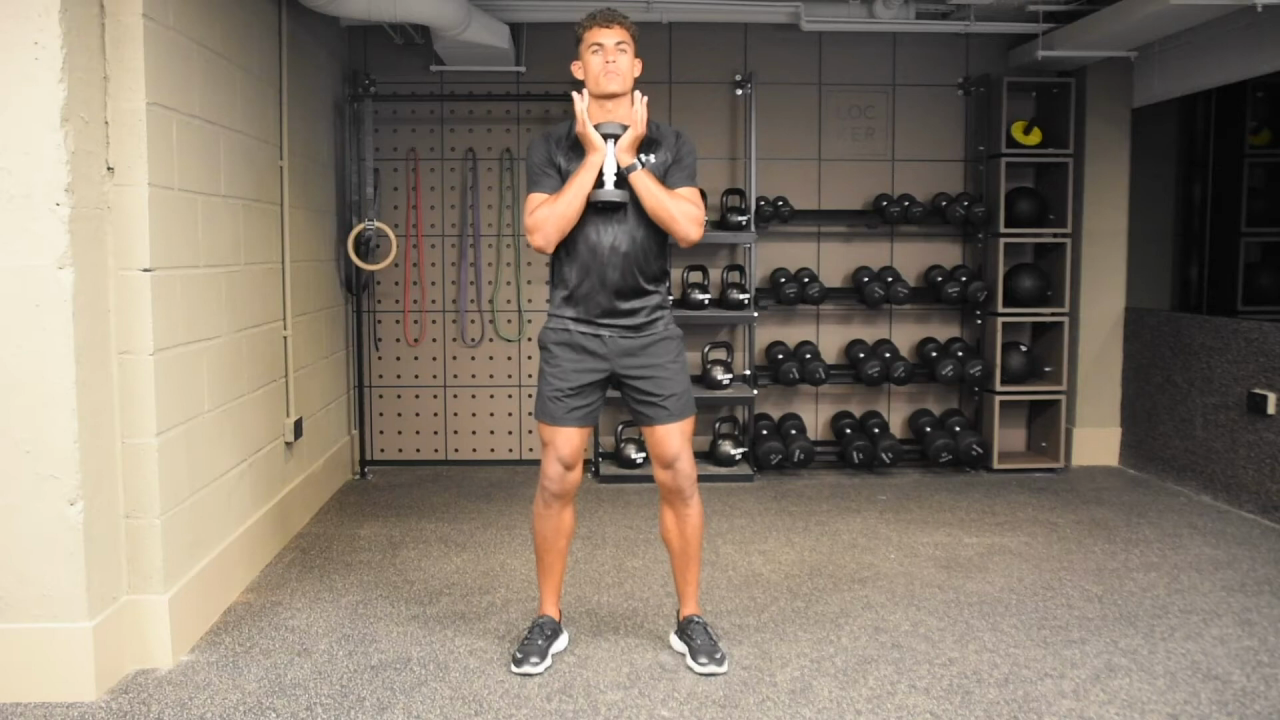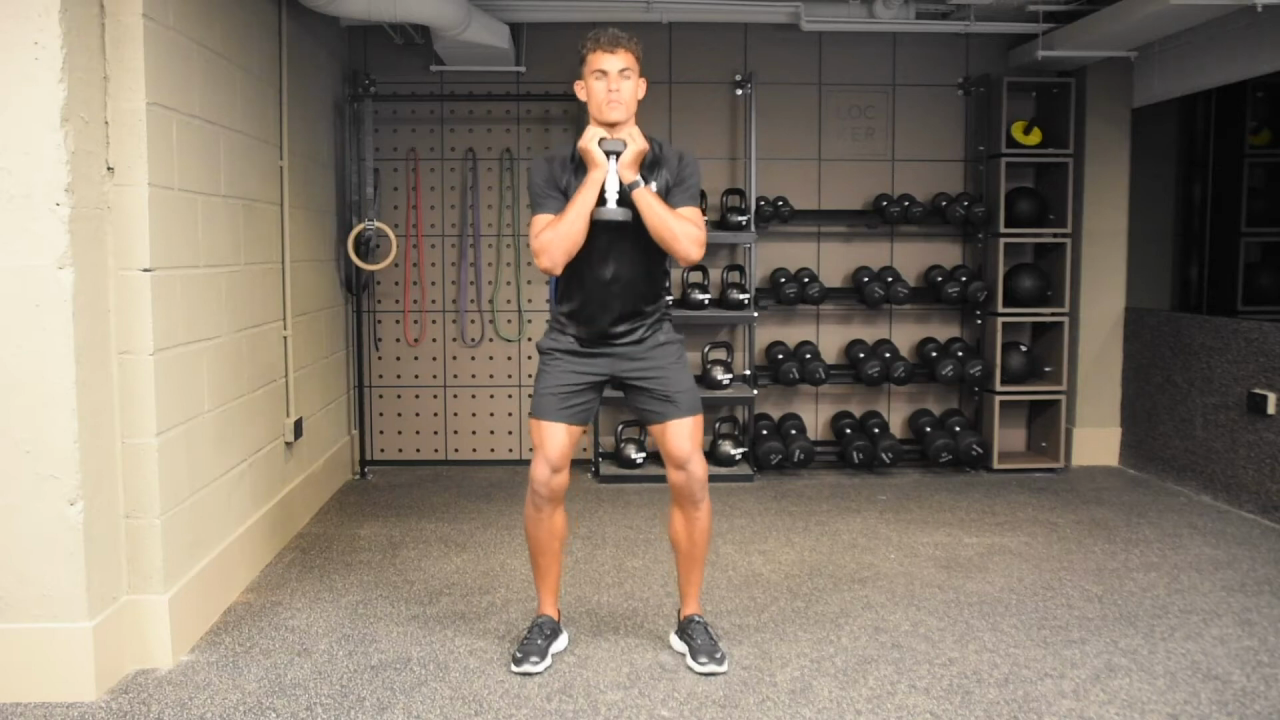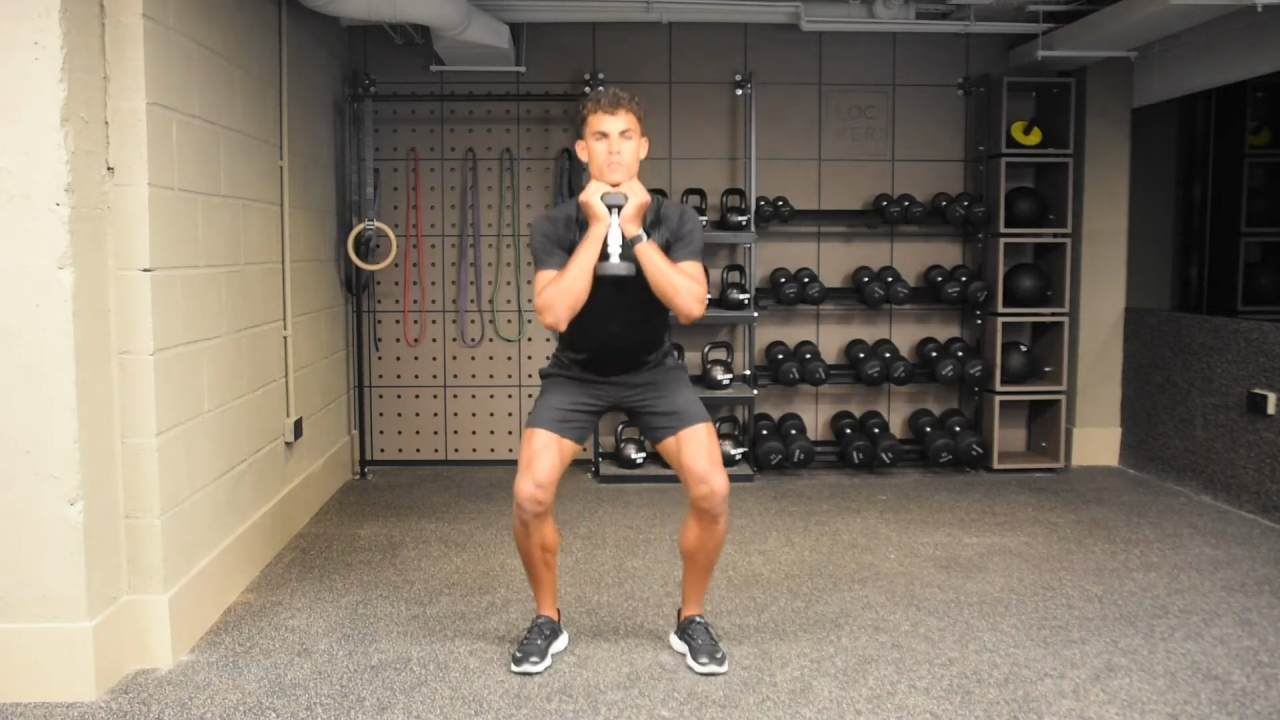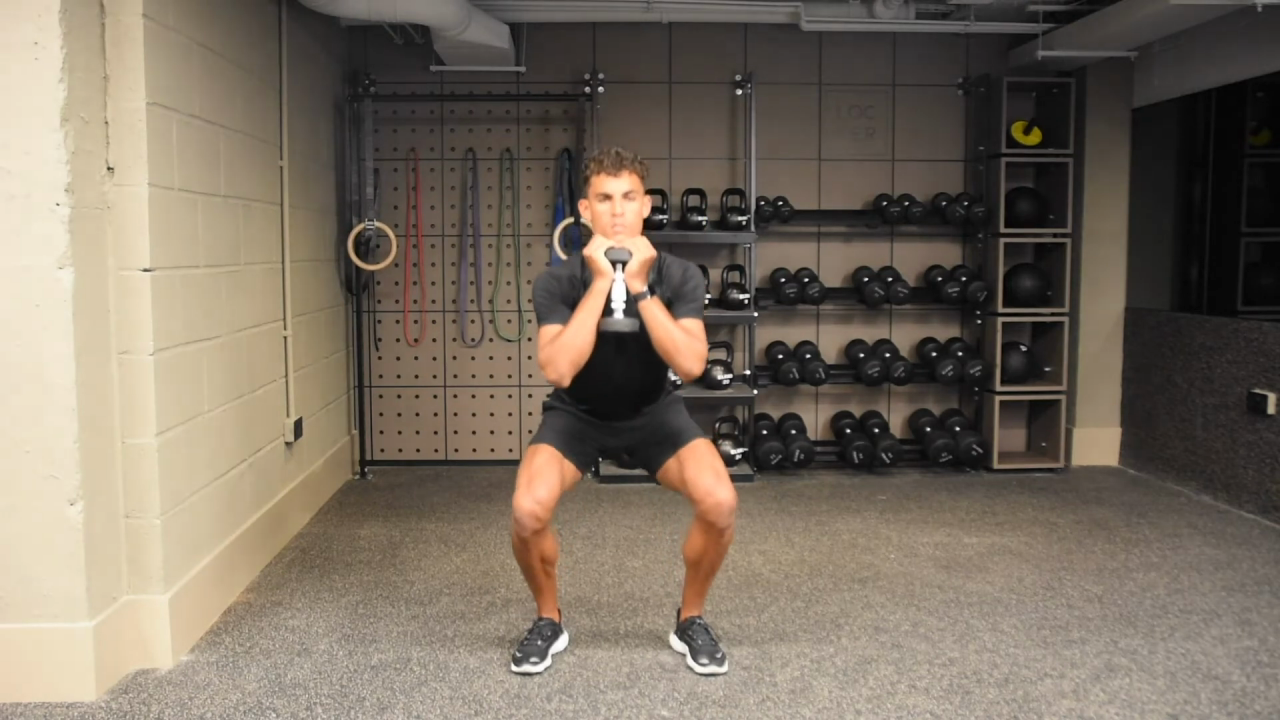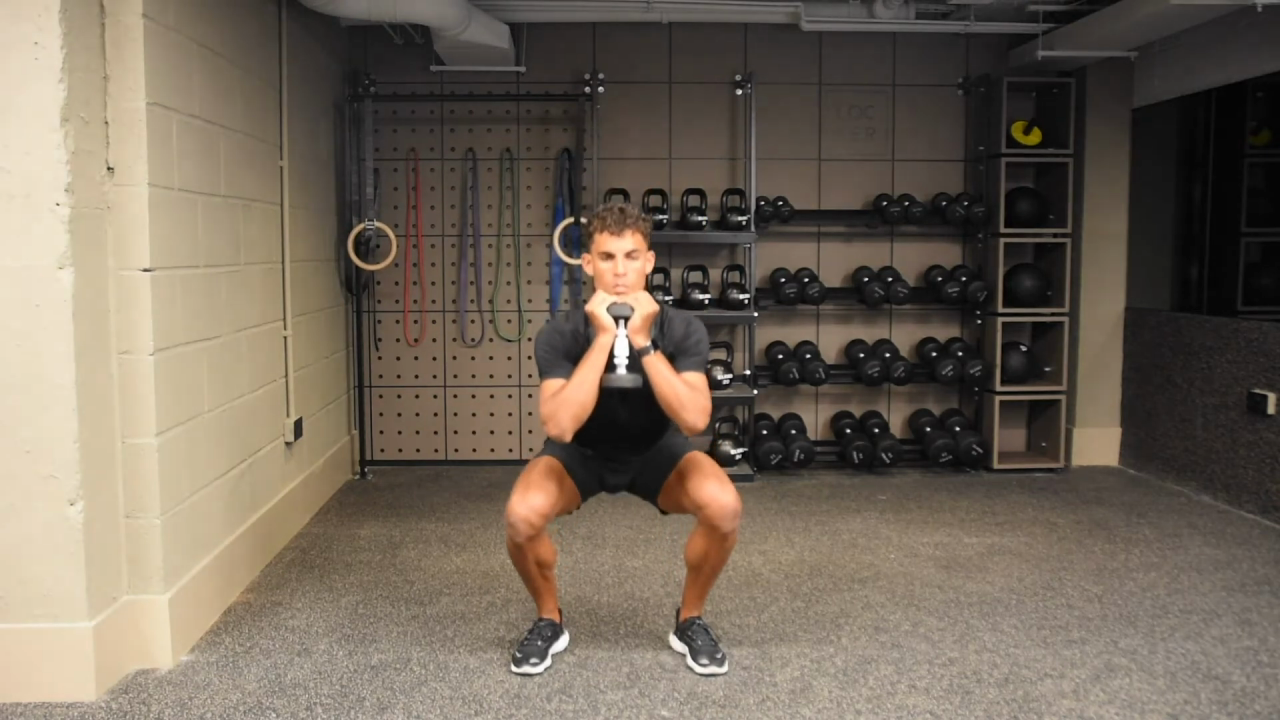
dt=0.5s
person 1, frame 1
left shoulder: (669, 144)
right shoulder: (551, 146)
left elbow: (690, 228)
right elbow: (541, 235)
left wrist: (629, 160)
right wrist: (593, 156)
left hip: (650, 331)
right hip: (573, 332)
left knee: (677, 474)
right knee: (559, 476)
left ankle: (690, 619)
right ankle: (548, 619)
person 1, frame 2
left shoulder: (673, 165)
right shoulder: (553, 169)
left elbow: (691, 249)
right elbow: (549, 257)
left wrist: (631, 176)
right wrist: (595, 174)
left hip: (650, 337)
right hip: (573, 341)
left knee: (690, 475)
right knee: (546, 478)
left ankle: (690, 619)
right ankle: (548, 619)
person 1, frame 3
left shoulder: (676, 220)
right shoulder: (555, 226)
left elbow: (691, 305)
right elbow: (553, 315)
left wrist: (635, 233)
right wrist: (597, 228)
left hip: (653, 371)
right hip: (576, 373)
left knee: (711, 489)
right knee: (531, 493)
left ankle: (691, 620)
right ankle: (548, 620)
person 1, frame 4
left shoulder: (679, 276)
right shoulder: (558, 281)
left elbow: (692, 365)
right elbow: (558, 372)
left wrist: (640, 288)
right wrist: (601, 284)
left hip: (653, 411)
right hip: (577, 413)
left knee: (720, 502)
right knee: (528, 510)
left ankle: (690, 620)
right ankle: (548, 621)
person 1, frame 5
left shoulder: (682, 329)
right shoulder: (560, 334)
left elbow: (695, 420)
right elbow: (560, 427)
left wrist: (642, 343)
right wrist: (604, 339)
left hip: (655, 449)
right hip: (582, 452)
left knee: (723, 506)
right knee: (522, 514)
left ankle: (690, 620)
right ankle: (549, 621)
